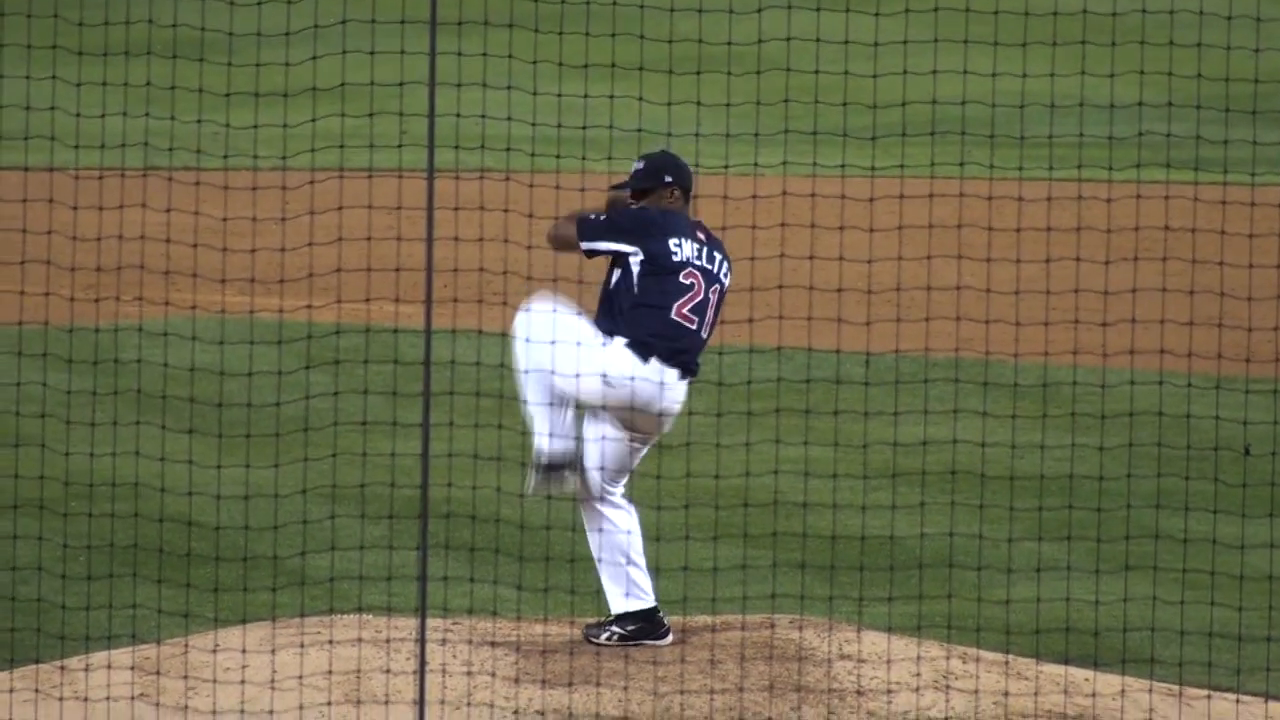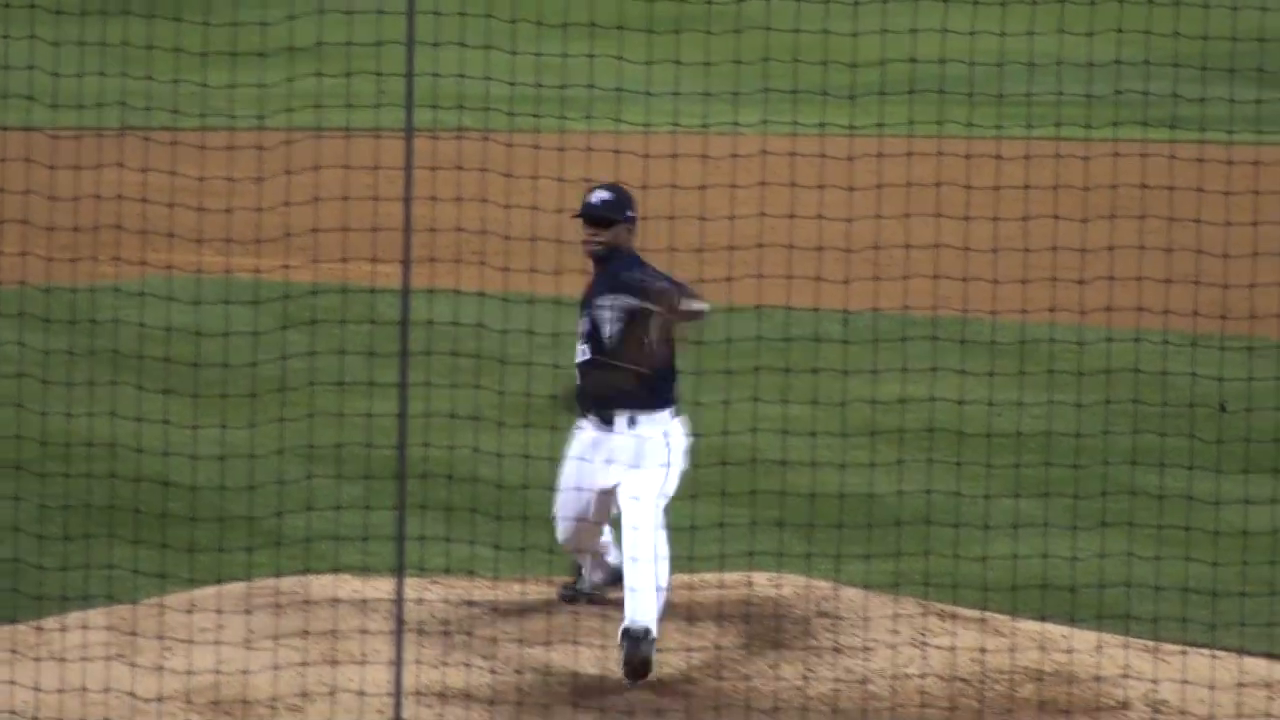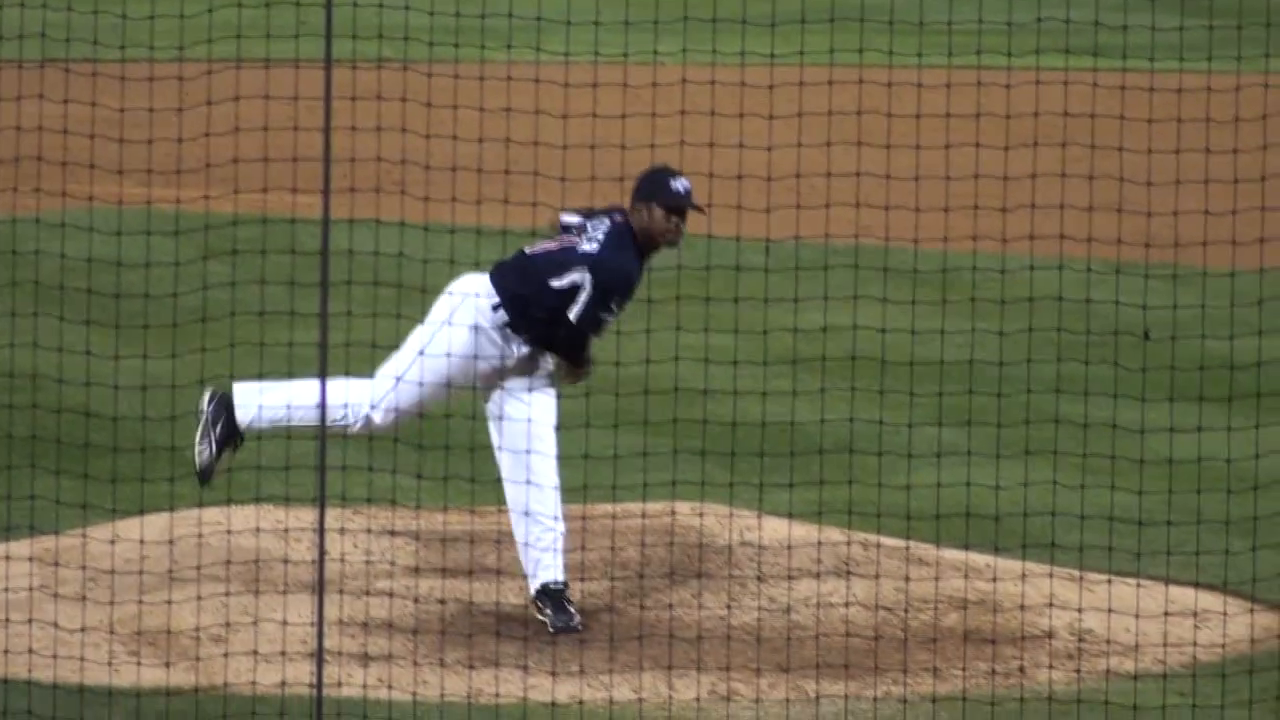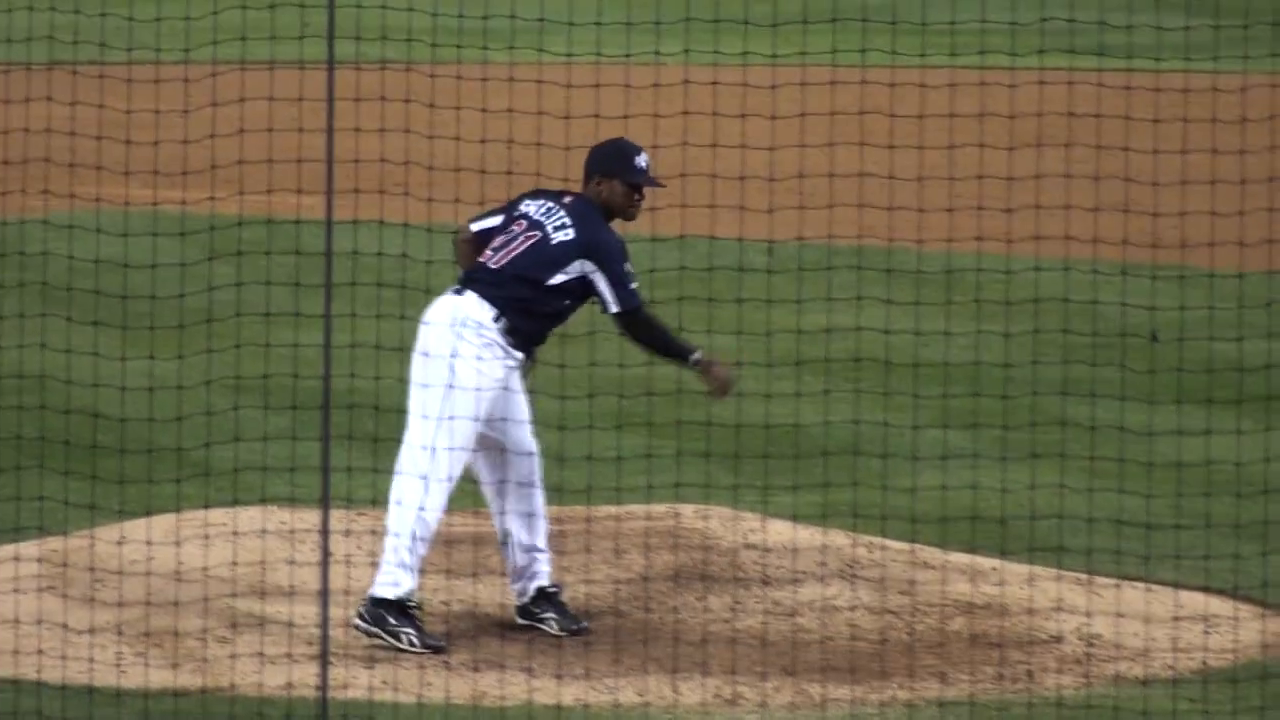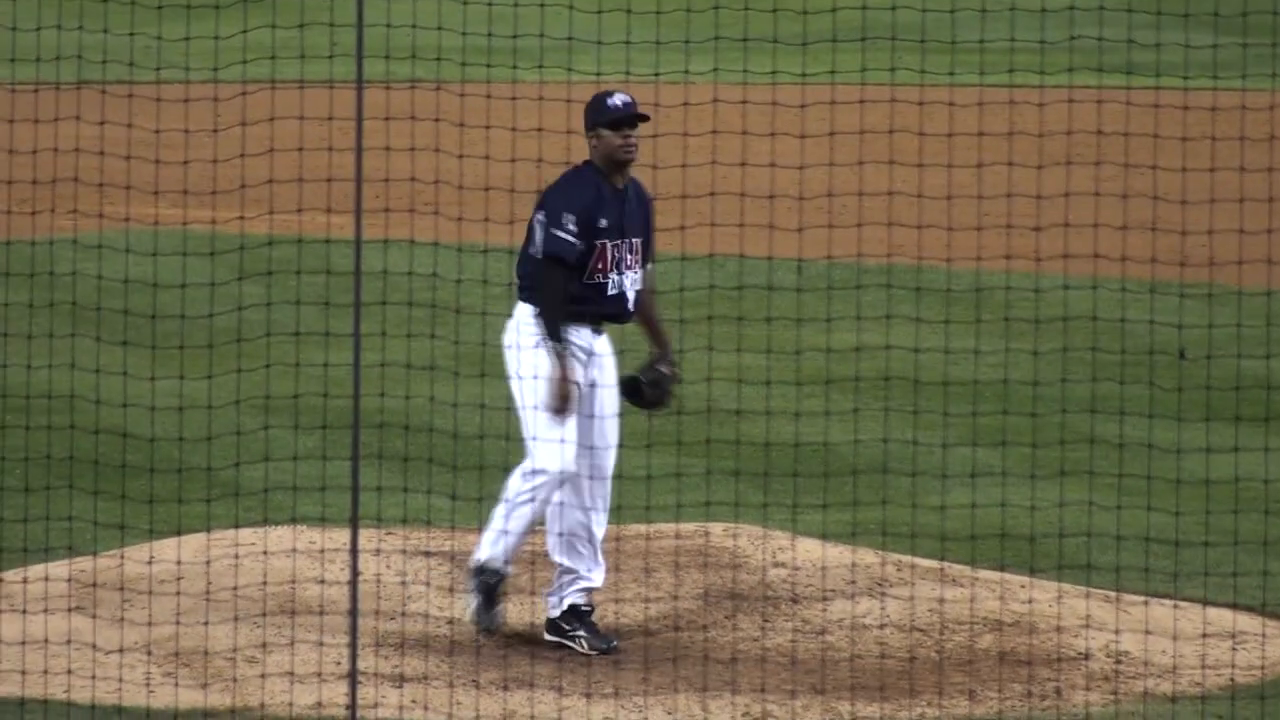
dt=0.5s
person 1, frame 1
left shoulder: (648, 224)
right shoulder: (717, 257)
left elbow: (561, 234)
left wrist: (610, 207)
left hip: (618, 368)
right hip: (667, 394)
left knee: (534, 317)
right knee: (604, 492)
left ankle: (555, 454)
right ankle: (639, 614)
person 1, frame 2
left shoulder: (630, 278)
right shoulder: (604, 277)
left elbow: (677, 303)
left wrist: (639, 360)
left hip: (650, 432)
right hip: (596, 432)
left knee: (642, 517)
right knee: (573, 529)
right ankle: (601, 572)
person 1, frame 3
left shoulder: (610, 224)
right shoulder: (618, 266)
left elbow: (567, 226)
right elbow: (569, 339)
right wrist: (578, 363)
left hip: (525, 350)
right hip: (475, 320)
left knee: (535, 469)
right knee: (372, 405)
left ankle: (548, 588)
right ankle: (233, 412)
person 1, frame 4
left shoulder: (538, 201)
right shoulder: (597, 242)
left elbow: (466, 239)
right elbow: (637, 323)
right wrist: (701, 362)
left hip: (491, 349)
right hip: (471, 338)
left knee: (517, 466)
right knee: (432, 471)
left ankle: (533, 593)
person 1, frame 5
left shoulder: (638, 198)
right shoulder: (568, 195)
left elbow: (636, 282)
right elbow: (551, 285)
left wrist: (661, 347)
right wrist: (560, 363)
left hip: (596, 343)
right hip: (544, 336)
left knee: (592, 478)
right knee: (551, 464)
left ankle: (569, 608)
right ankle: (489, 569)
